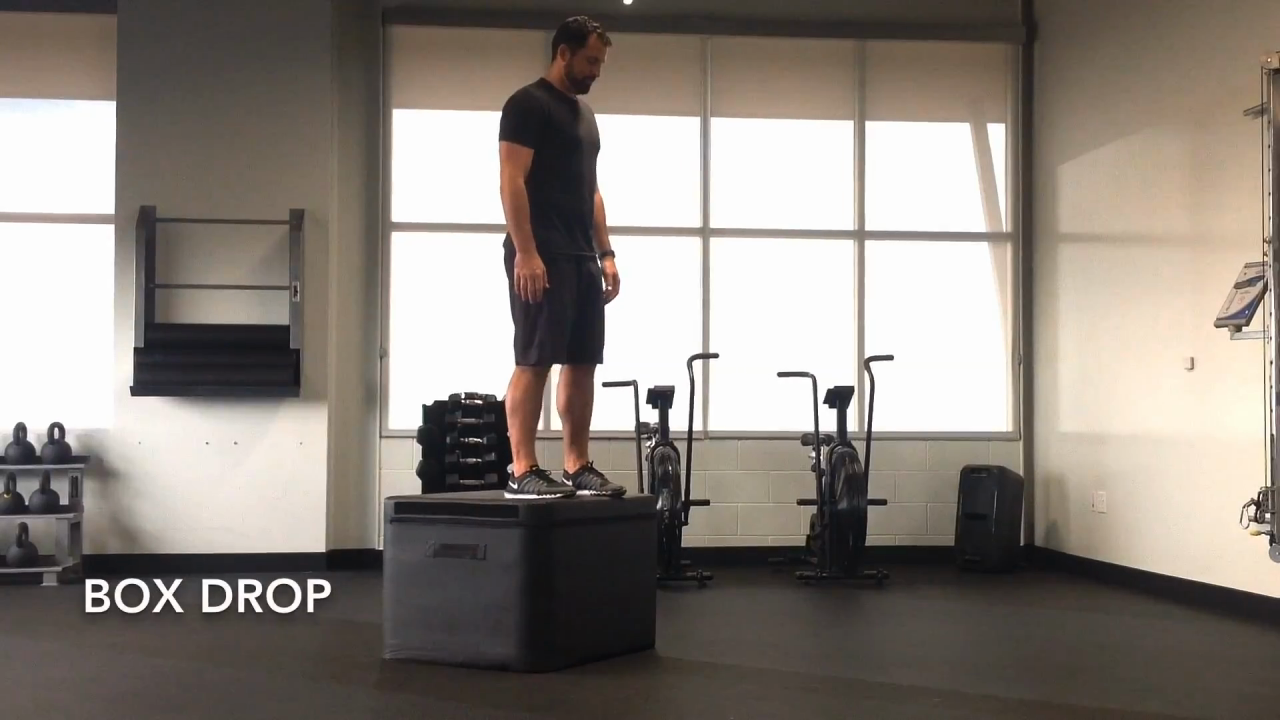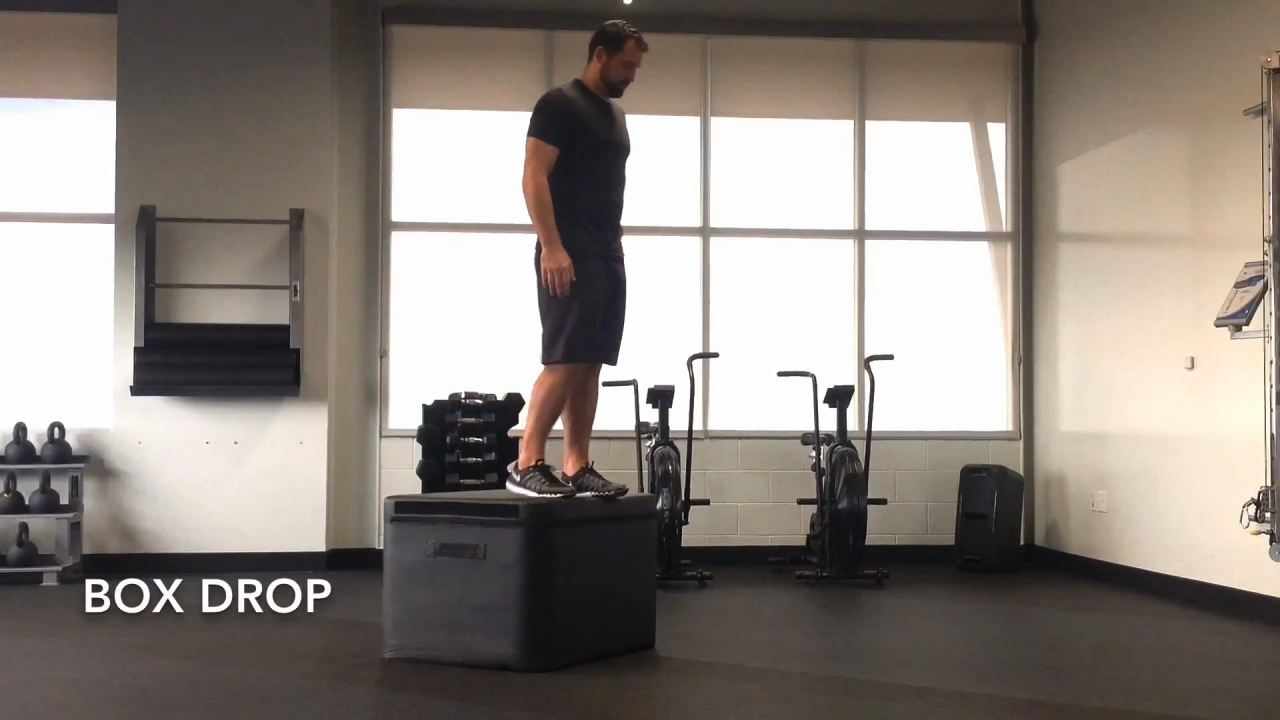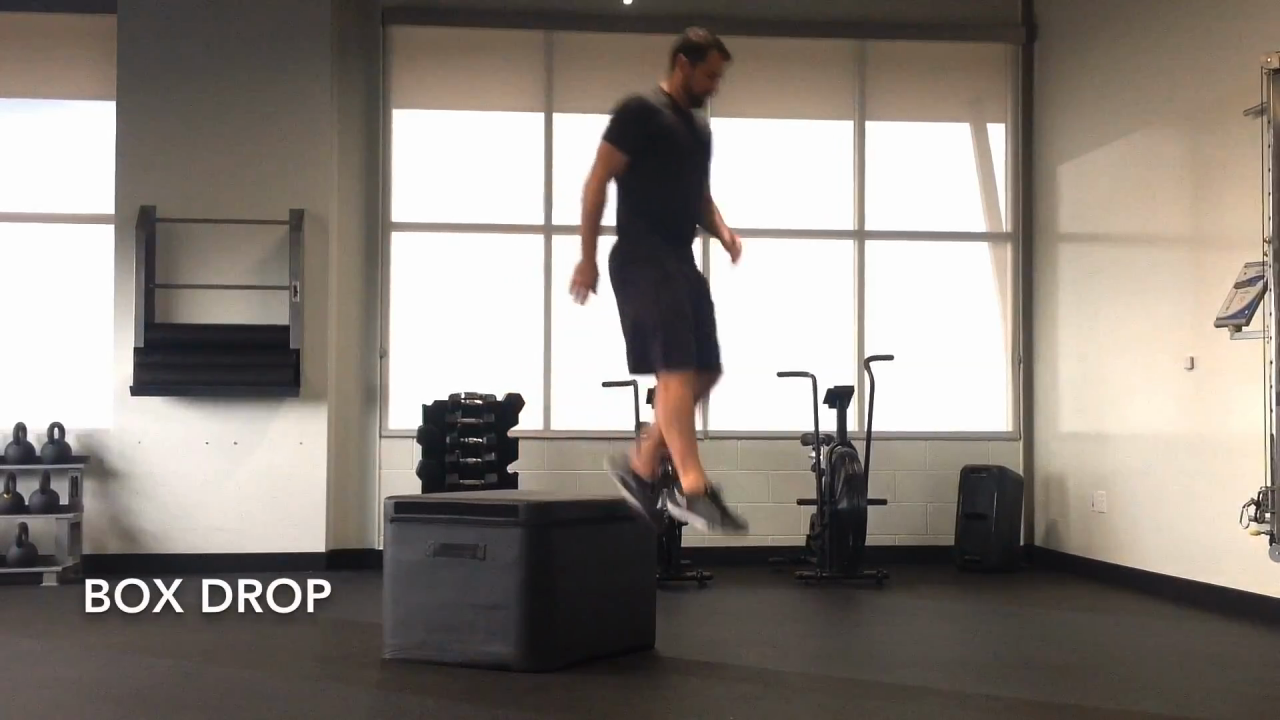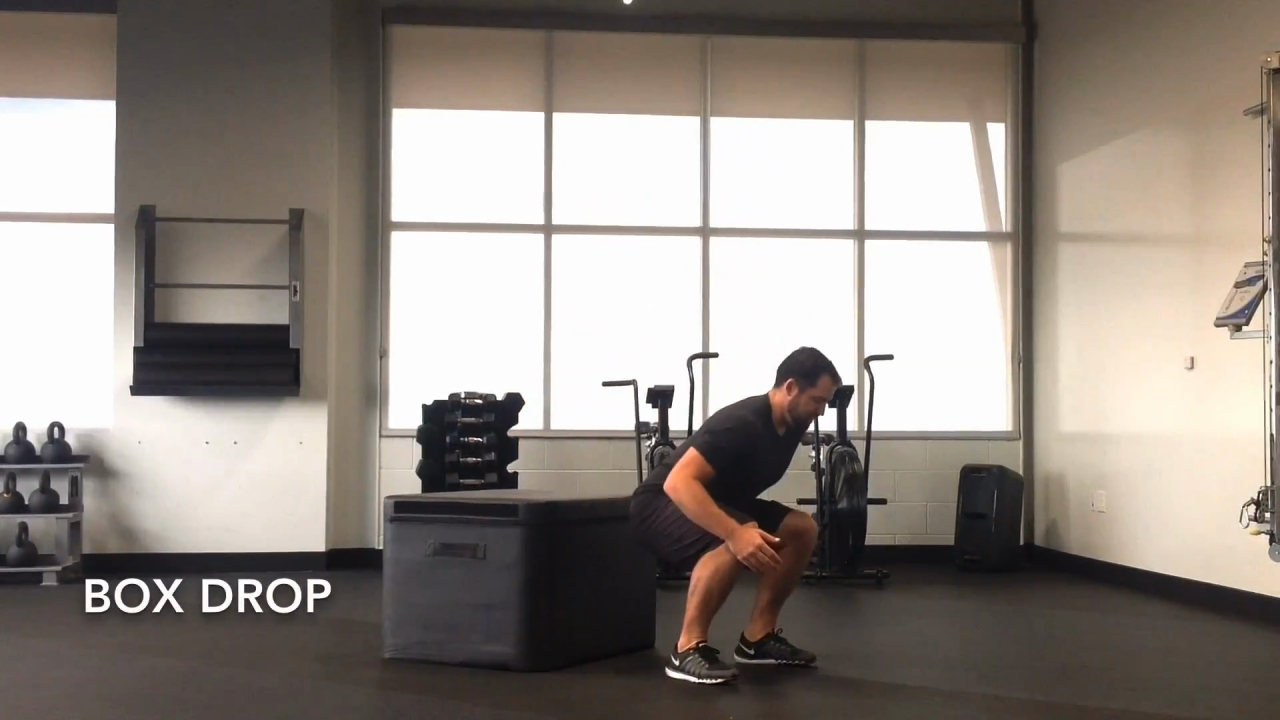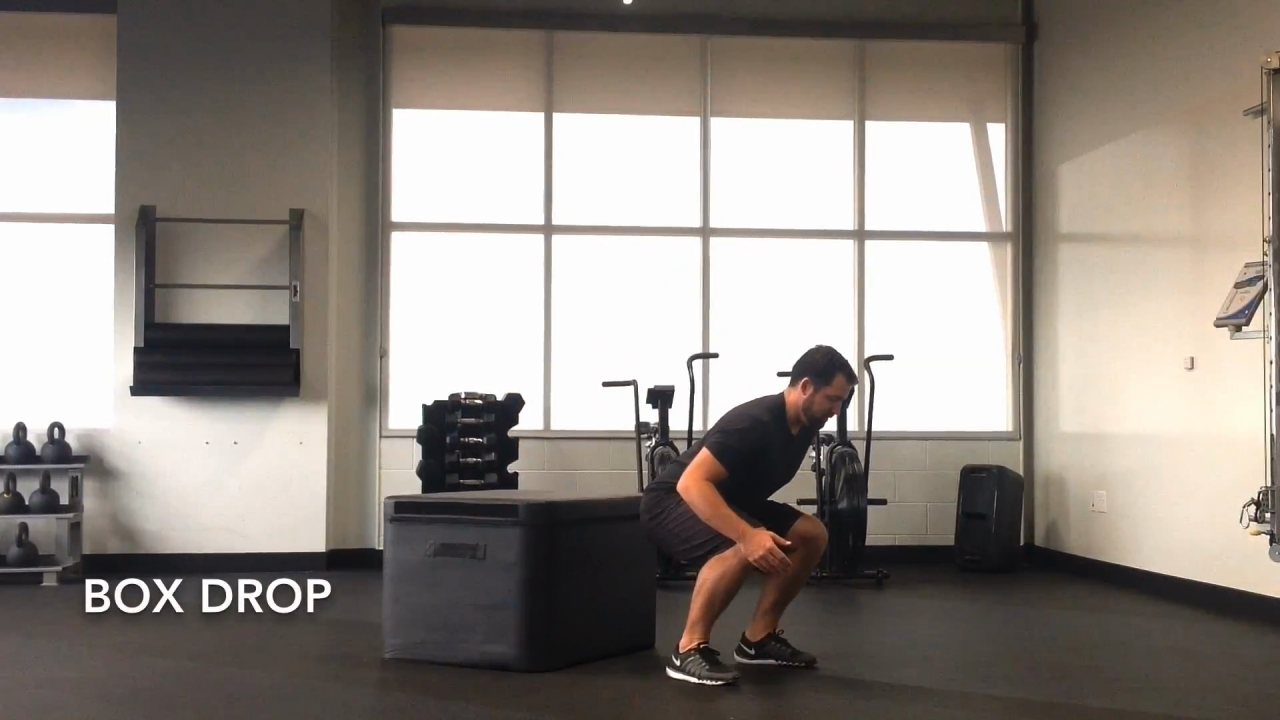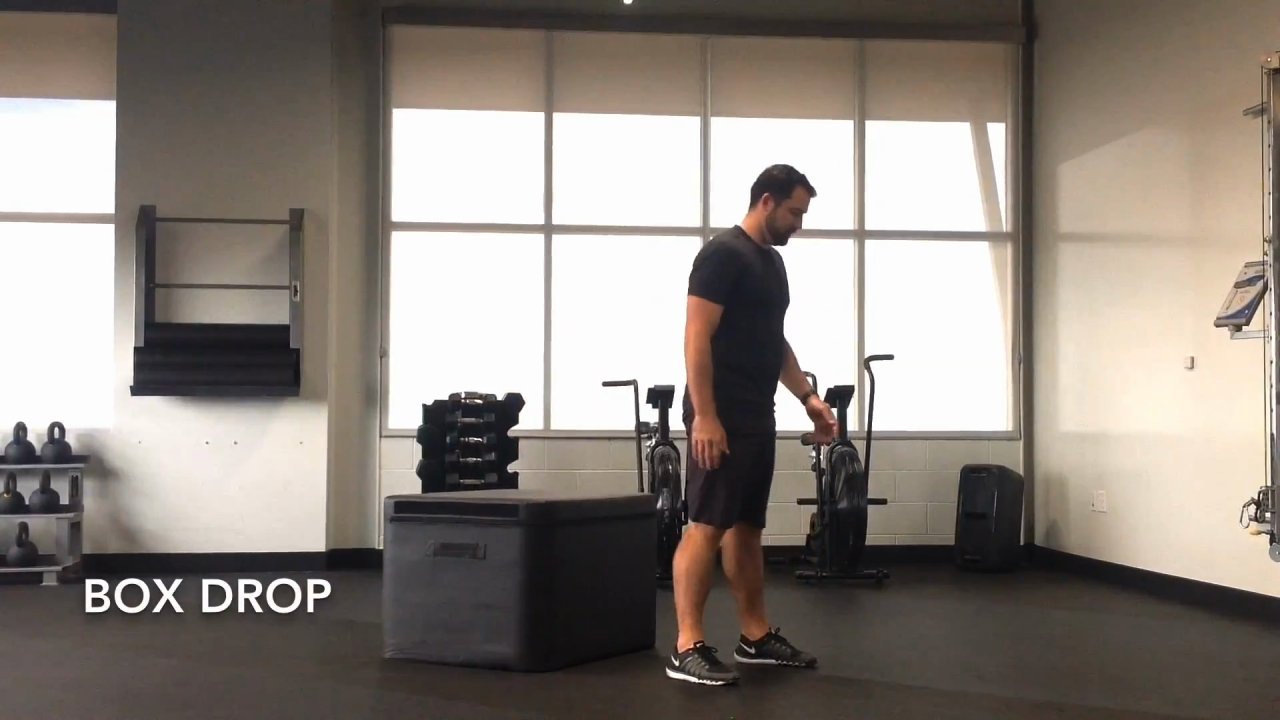
dt=0.7s
person 1, frame 1
left shoulder: (584, 112)
right shoulder: (528, 104)
right elbow: (512, 181)
left wrist: (606, 254)
right wrist: (526, 253)
left hip: (581, 258)
right hip: (541, 257)
left knee: (582, 363)
right knee: (534, 362)
left ankle: (578, 468)
right ankle: (523, 472)
person 1, frame 2
left shoulder: (615, 114)
right shoulder: (560, 104)
right elbow: (535, 178)
left wrist: (613, 252)
right wrist: (552, 248)
left hip: (607, 257)
right hip: (567, 256)
left knee: (590, 366)
right knee: (566, 361)
left ankle: (577, 469)
right ankle: (527, 465)
person 1, frame 3
left shoulder: (699, 128)
right shoulder: (640, 112)
right elbow: (597, 183)
left wrist: (723, 231)
right wrist: (588, 257)
left hip: (682, 263)
right hip: (644, 261)
left knee: (705, 371)
right knee: (676, 371)
left ankle: (639, 466)
right ankle: (694, 490)
person 1, frame 4
left shoulder: (791, 426)
right shoulder: (741, 424)
right elbow: (679, 483)
right wrist: (736, 533)
right hip: (660, 504)
left knee: (802, 528)
right knee: (738, 540)
left ankle: (757, 637)
right ankle: (687, 649)
person 1, frame 5
left shoulder: (805, 426)
right shoulder: (753, 423)
right elbow: (691, 483)
right wrist: (748, 535)
right hip: (672, 504)
left knee: (811, 534)
right knee: (745, 550)
left ankle: (758, 638)
right ankle: (689, 649)
person 1, frame 6
left shoulder: (771, 260)
right shoulder: (723, 254)
right elbow: (697, 337)
left wrist: (808, 397)
right wrist: (704, 417)
left hip: (757, 415)
right hip: (723, 416)
left knee: (747, 529)
right knee: (708, 527)
left ankle: (756, 636)
right ankle: (687, 648)
